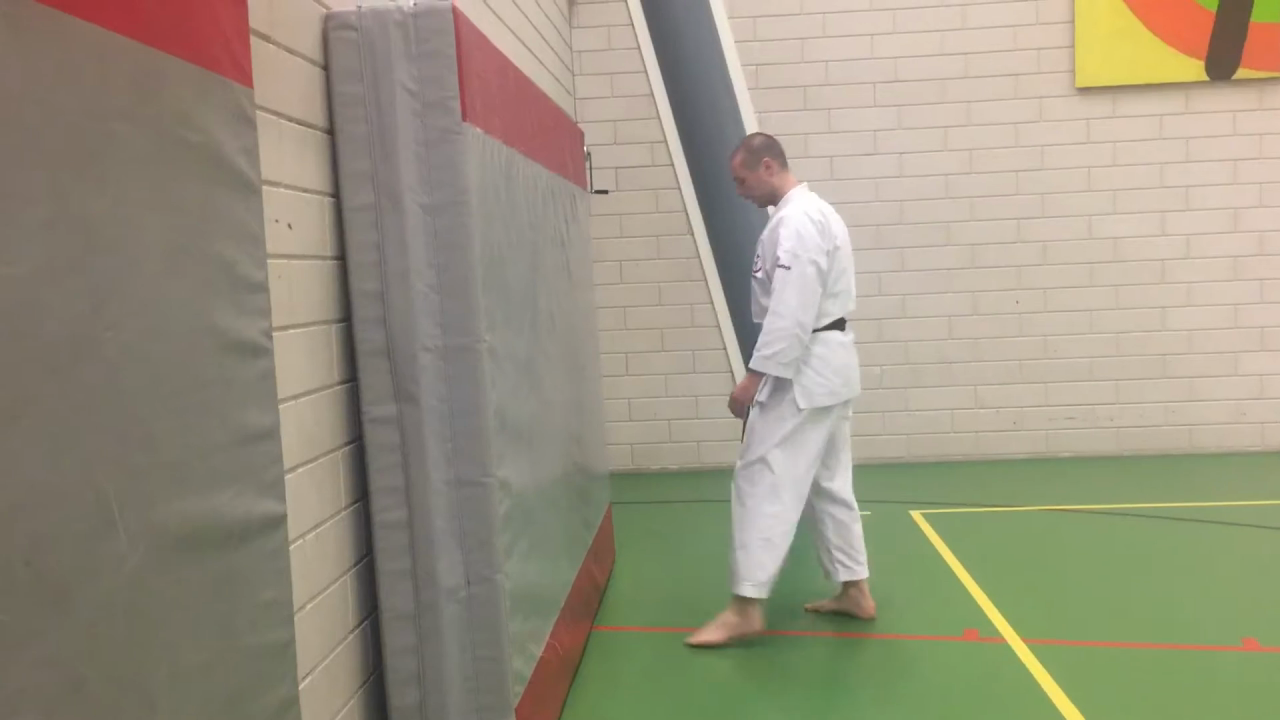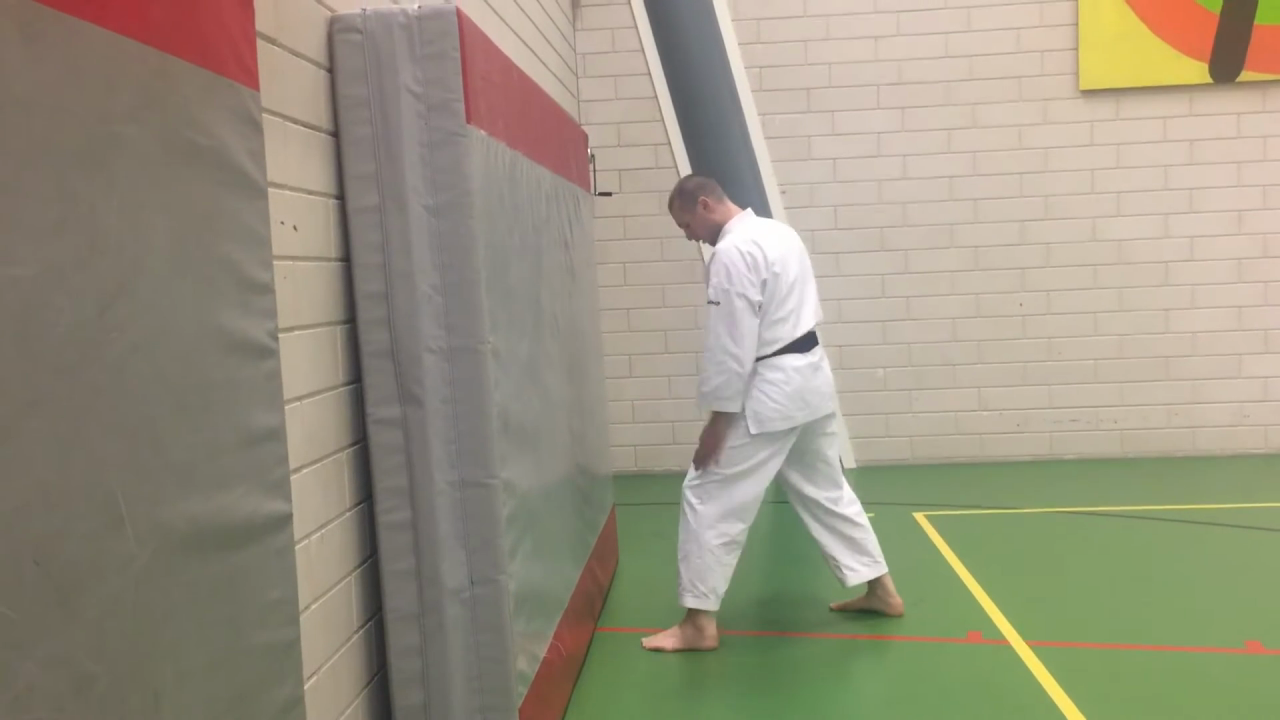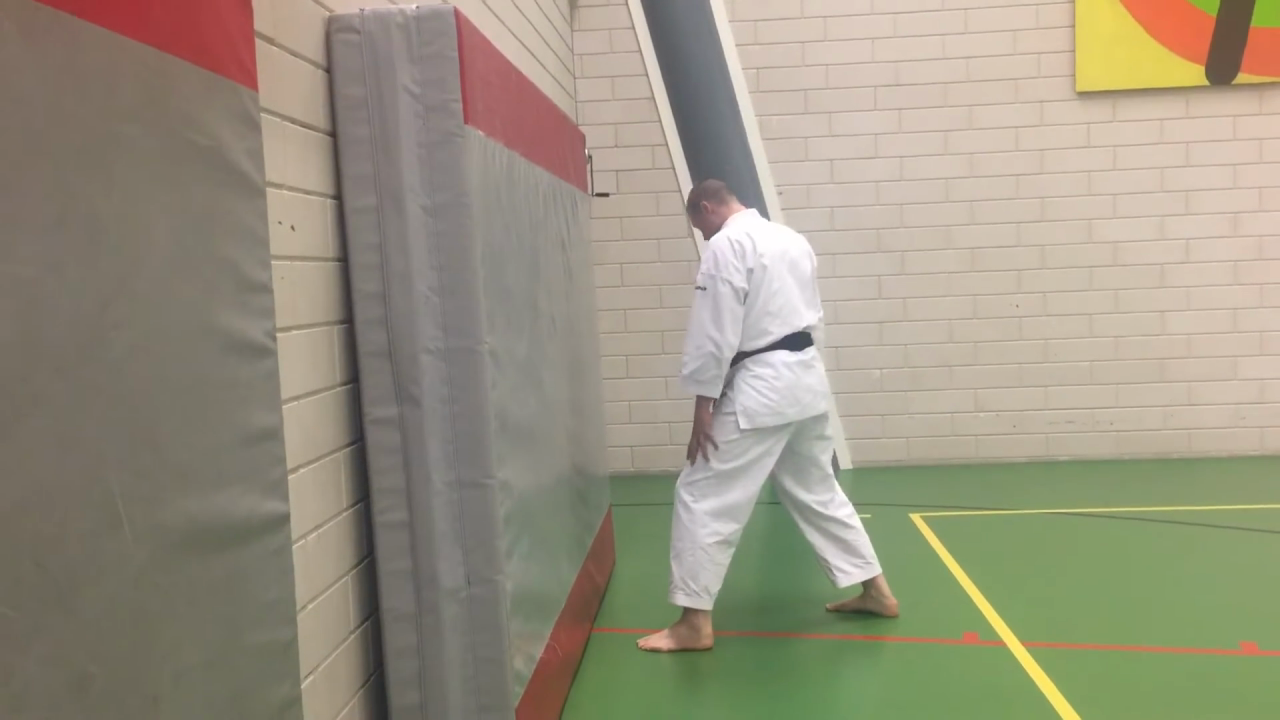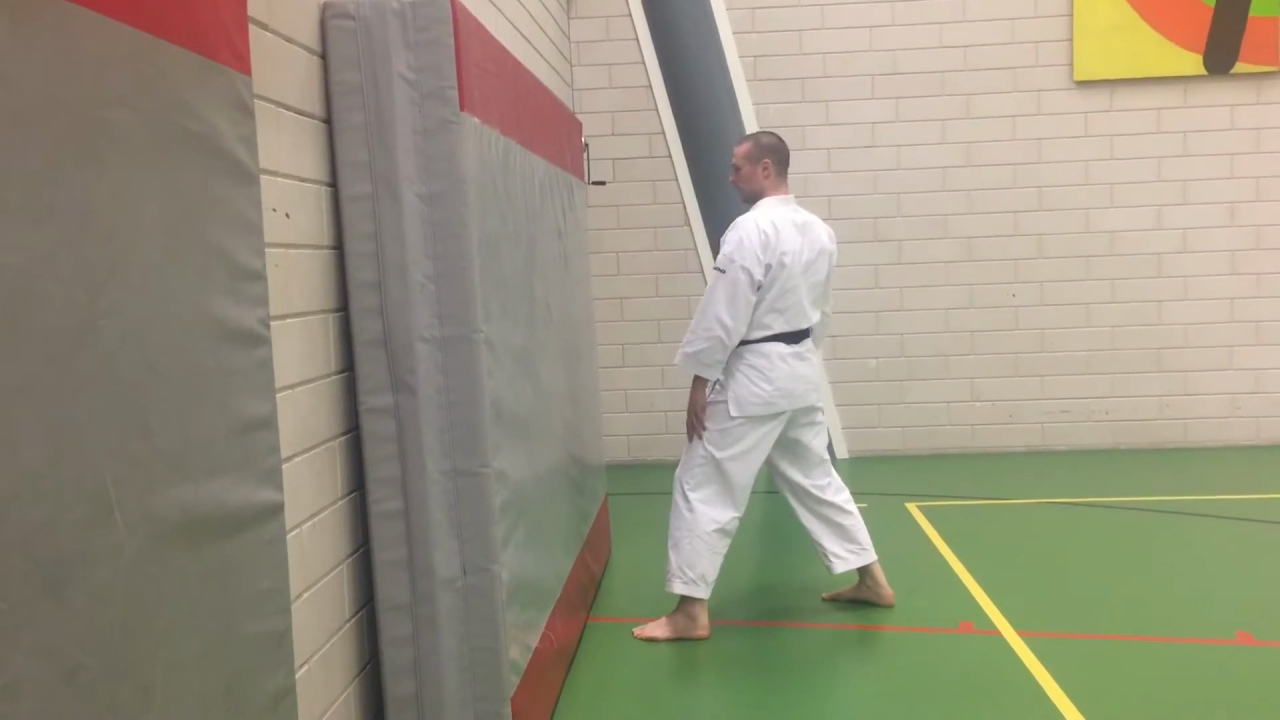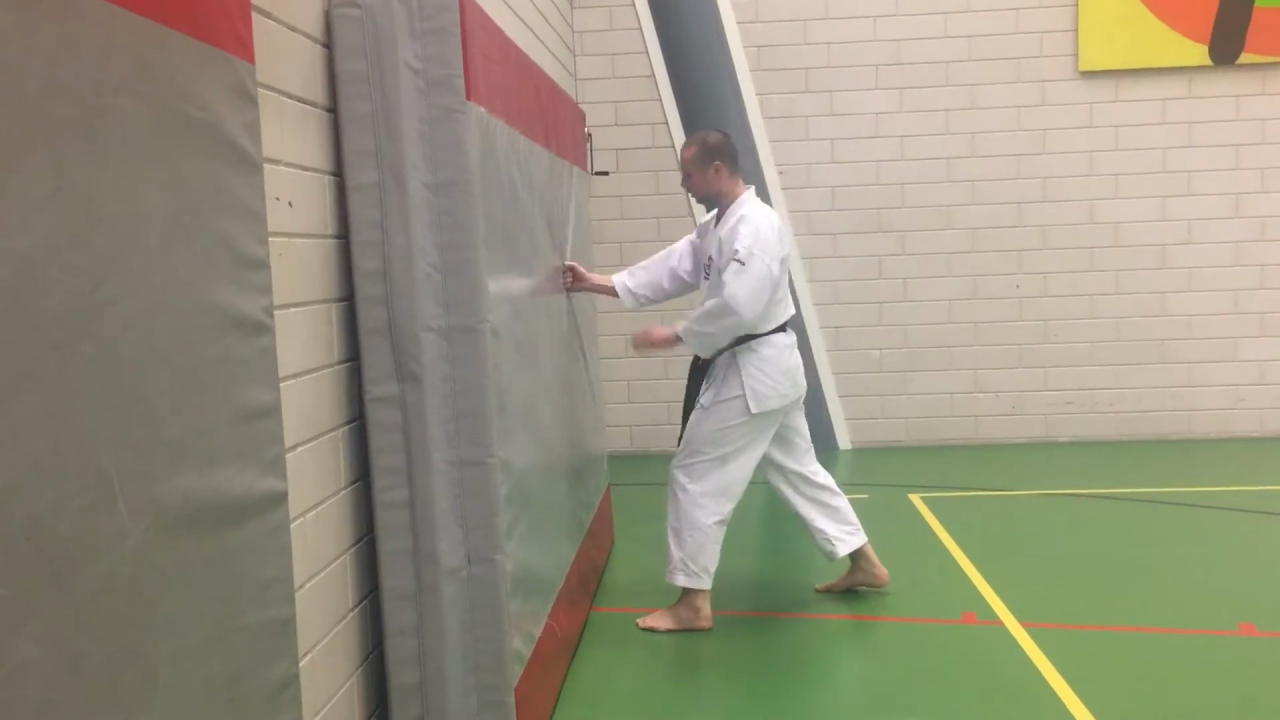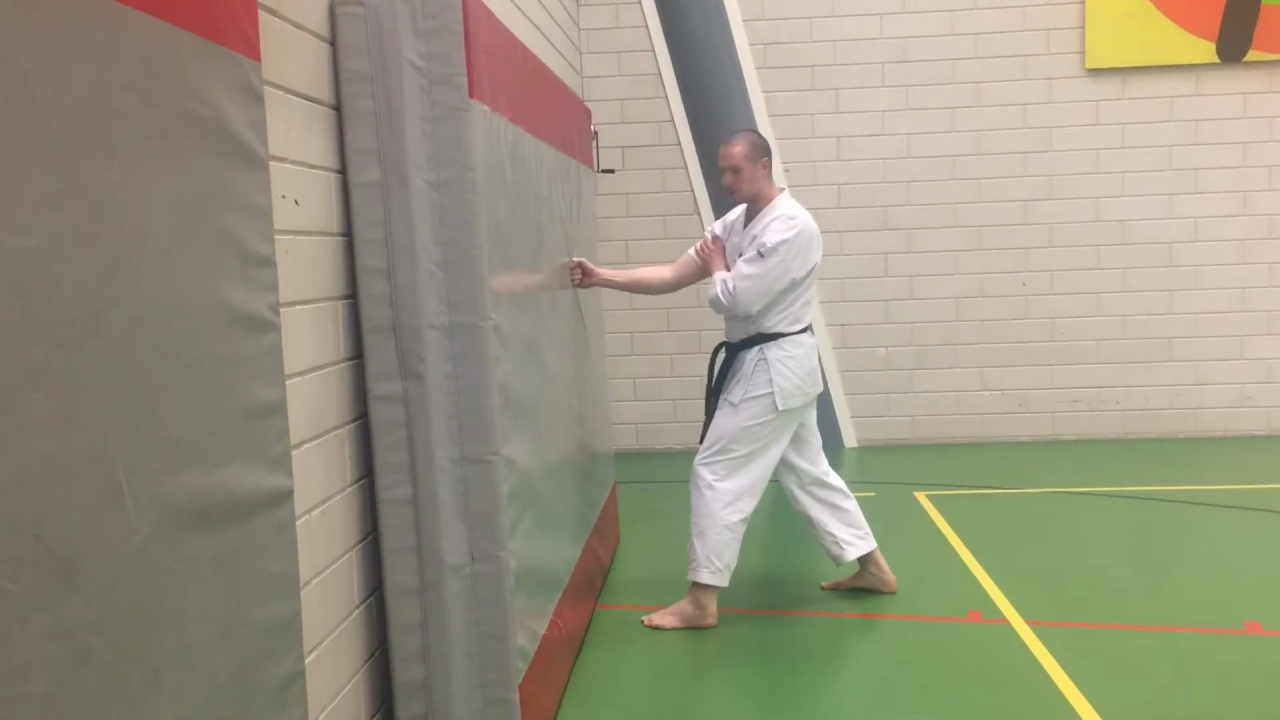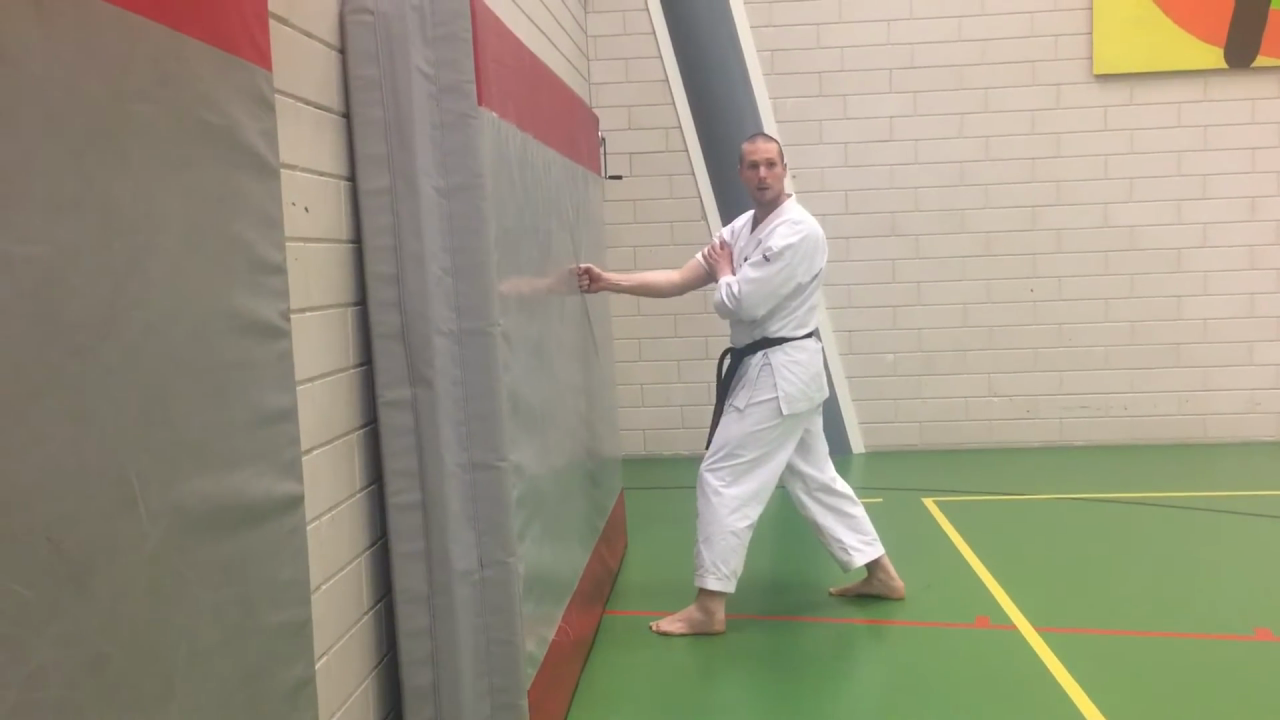
dt=0.7s
person 1, frame 1
left shoulder: (794, 221)
right shoulder: (818, 212)
left elbow: (789, 314)
left wrist: (755, 377)
right wrist: (765, 374)
left hip: (808, 368)
right hip: (832, 361)
left knee: (764, 481)
right knee: (831, 482)
left ankle: (745, 606)
right ankle: (855, 591)
person 1, frame 2
left shoulder: (732, 254)
right shoulder: (780, 233)
left elbow: (730, 347)
left wrist: (717, 420)
left hip: (770, 389)
right hip: (811, 375)
left knee: (709, 496)
right knee: (825, 489)
left ankle: (699, 621)
right ankle: (880, 589)
person 1, frame 3
left shoulder: (727, 244)
right shoulder: (791, 238)
left elbow: (714, 334)
left wrist: (703, 407)
left hip: (761, 387)
right hip: (806, 377)
left knee: (703, 498)
right knee: (818, 491)
left ankle: (694, 622)
right ankle: (875, 590)
person 1, frame 4
left shoulder: (751, 230)
right shoulder: (819, 231)
left elbow: (721, 316)
left wrist: (699, 384)
left hip: (753, 376)
right hip: (800, 371)
left knee: (703, 487)
right knee: (816, 479)
left ankle: (690, 611)
right ankle: (871, 579)
person 1, frame 5
left shoulder: (753, 224)
right shoulder: (716, 225)
left elbow: (735, 307)
right elbow: (670, 268)
left wrist: (673, 334)
right wrist: (595, 282)
left hip: (752, 372)
right hip: (770, 367)
left knee: (696, 477)
right knee: (798, 468)
left ankle: (692, 602)
right ankle: (864, 563)
person 1, frame 6
left shoulder: (791, 227)
right shoulder: (736, 223)
left elbow: (734, 298)
right elbow: (673, 275)
left wrist: (717, 267)
right wrist: (601, 276)
left hip: (772, 368)
right hip: (774, 365)
left knee: (717, 473)
right knee: (808, 471)
left ankle: (702, 600)
right ankle: (872, 566)
person 1, frame 7
left shoulder: (797, 232)
right shoulder: (742, 229)
left elbow: (738, 302)
right elbow: (680, 280)
left wrist: (723, 272)
right wrist: (610, 281)
left hip: (777, 373)
right hip: (781, 370)
left knee: (722, 479)
right knee: (815, 477)
left ankle: (709, 606)
right ankle: (880, 573)
